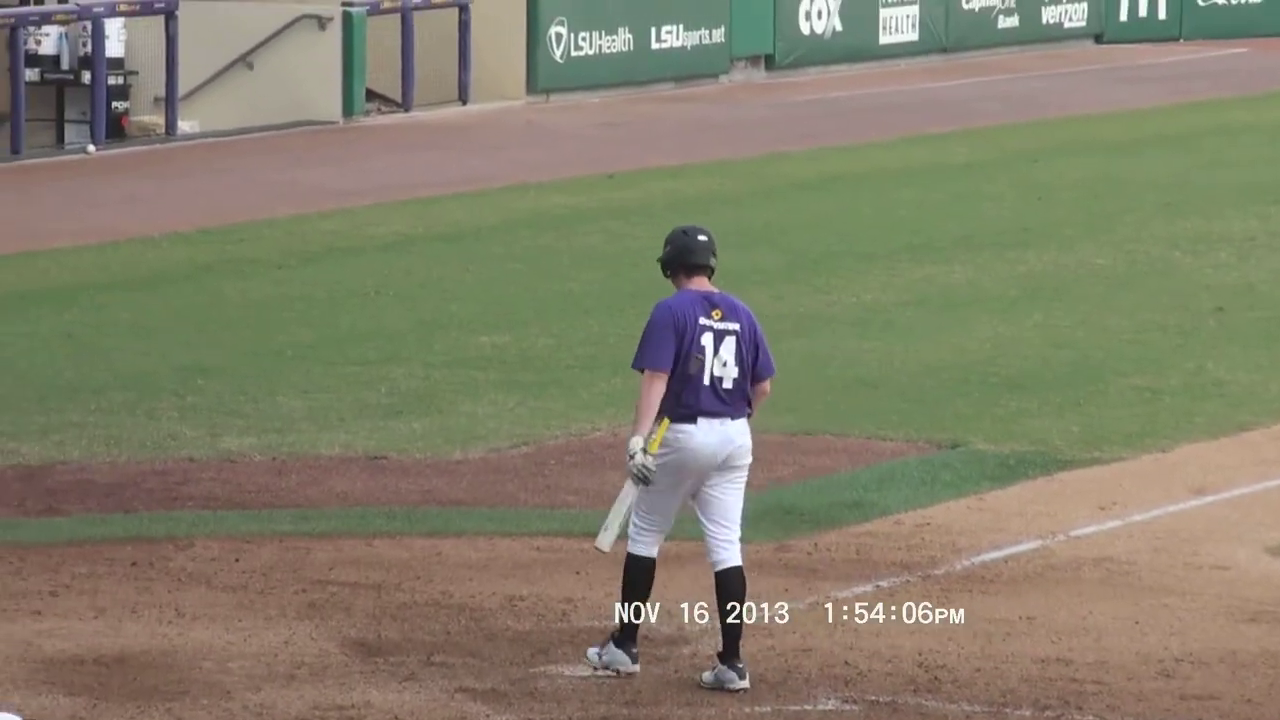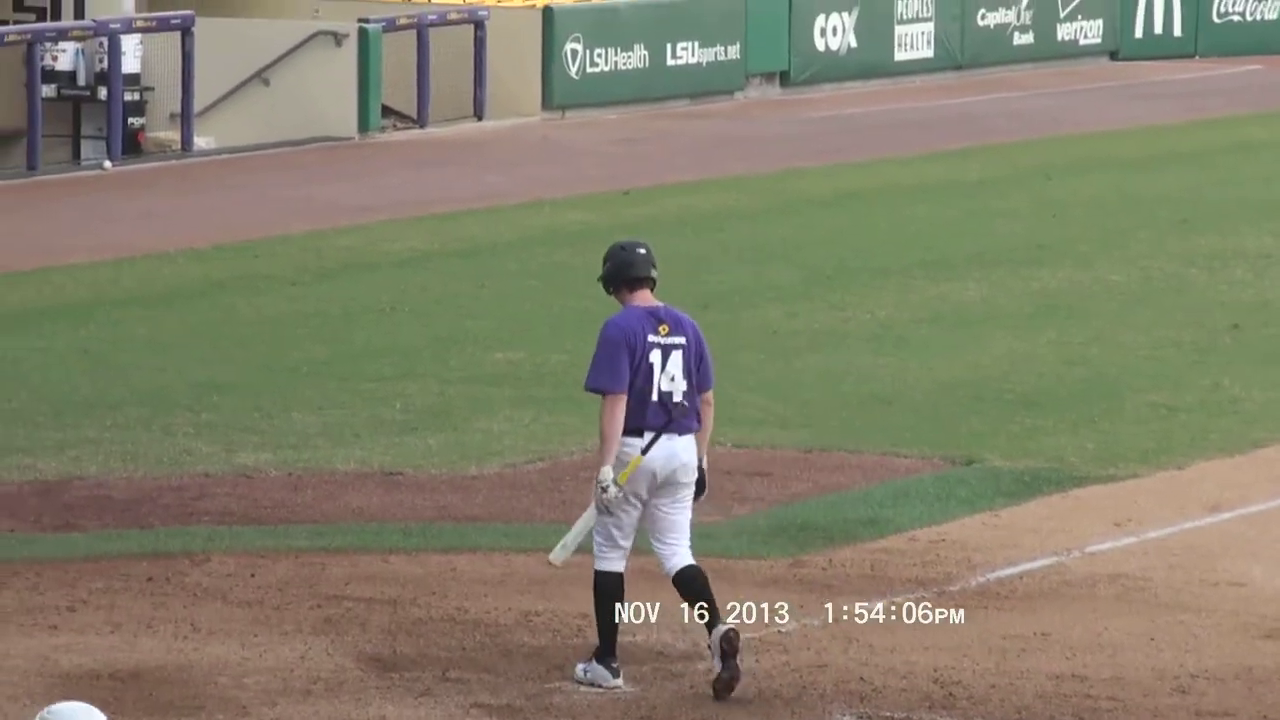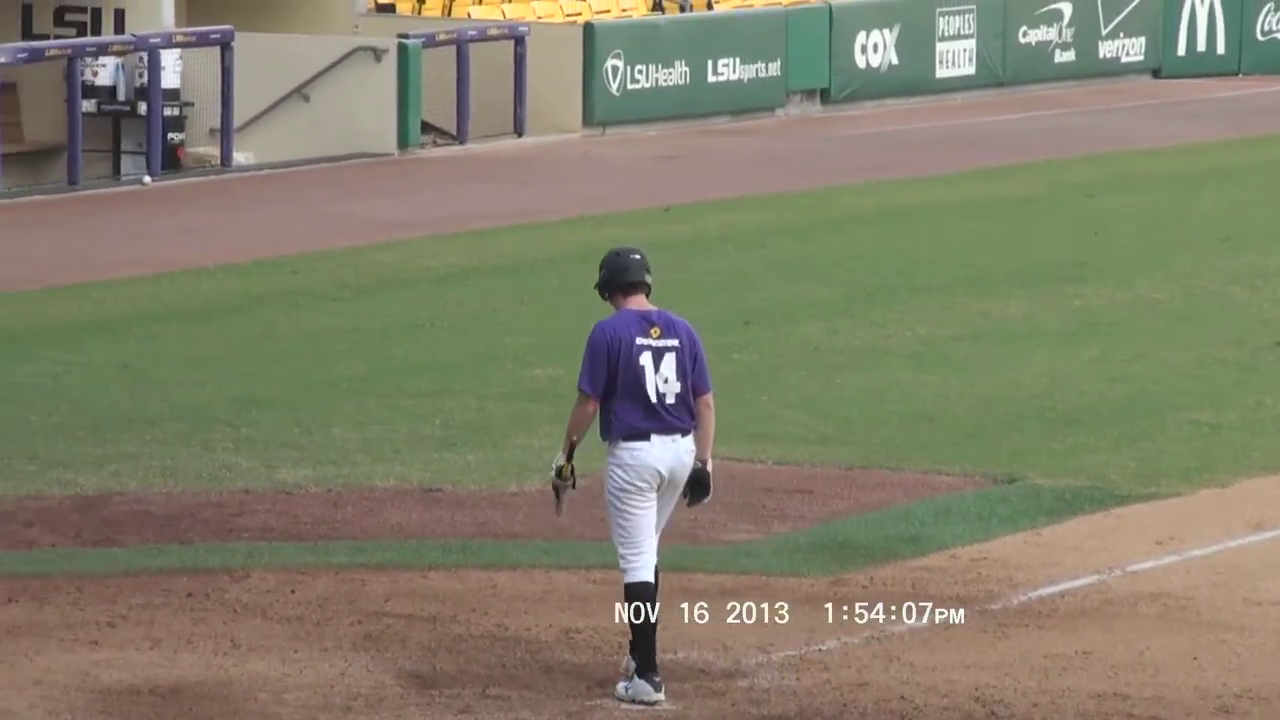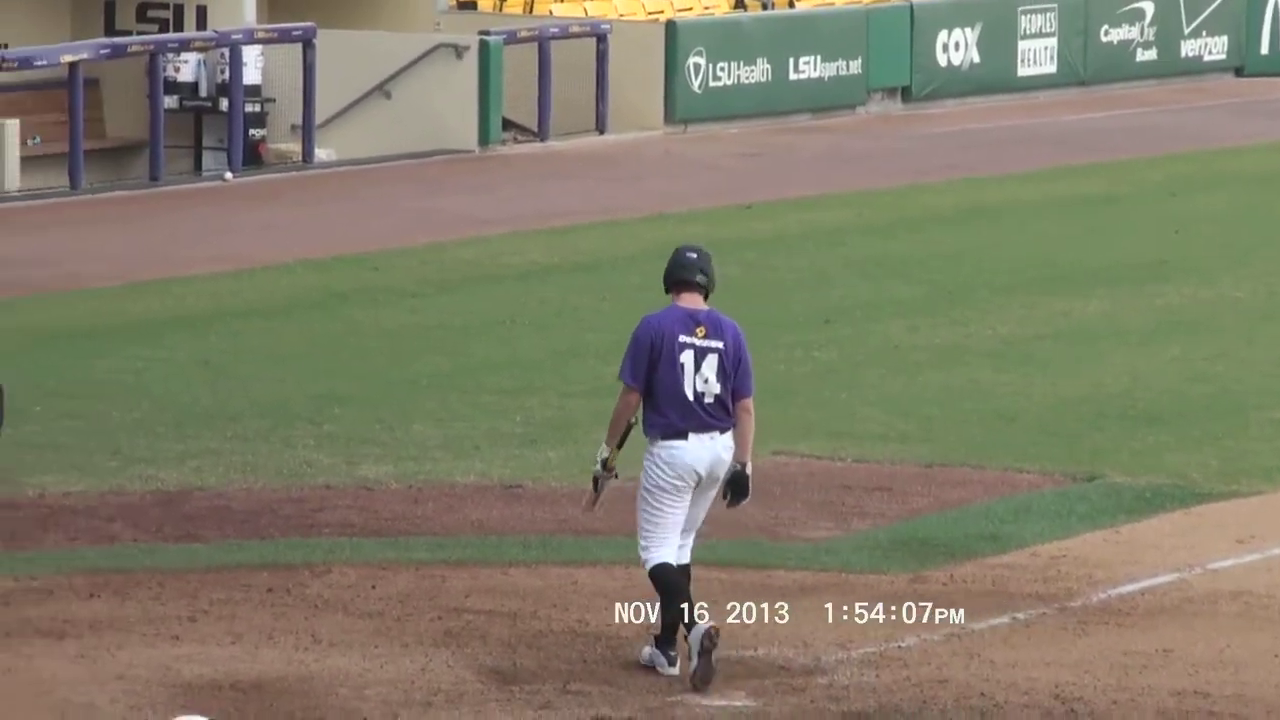
dt=0.3s
person 1, frame 1
left shoulder: (670, 309)
right shoulder: (742, 313)
left elbow: (655, 380)
right elbow: (762, 387)
left wrist: (638, 440)
left hip: (685, 437)
right hip: (735, 437)
left knee: (645, 536)
right knee: (726, 547)
left ankle: (624, 645)
right ankle: (731, 663)
person 1, frame 2
left shoulder: (619, 327)
right shoulder: (687, 327)
left elbow: (614, 403)
right elbow: (705, 401)
left wrist: (605, 469)
right wrist: (698, 459)
left hip: (634, 452)
right hip: (681, 451)
left knee: (610, 554)
right knee: (675, 554)
left ankle: (606, 662)
right ankle: (719, 631)
person 1, frame 3
left shoulder: (608, 331)
right shoulder: (683, 329)
left elbow: (588, 403)
right elbow: (705, 404)
left wrist: (565, 455)
right wrist: (703, 463)
left hip: (632, 455)
right hip: (679, 451)
left knee: (635, 561)
right knee: (645, 549)
left ankle: (648, 676)
right ankle: (643, 648)
person 1, frame 4
left shoulder: (654, 326)
right shoulder: (730, 331)
left elbow: (630, 398)
right elbow: (745, 408)
left wrist: (607, 447)
right wrist: (742, 466)
left hip: (671, 451)
right hip: (718, 451)
left knee: (657, 555)
right knee: (680, 547)
left ankle: (696, 624)
right ankle: (665, 647)
